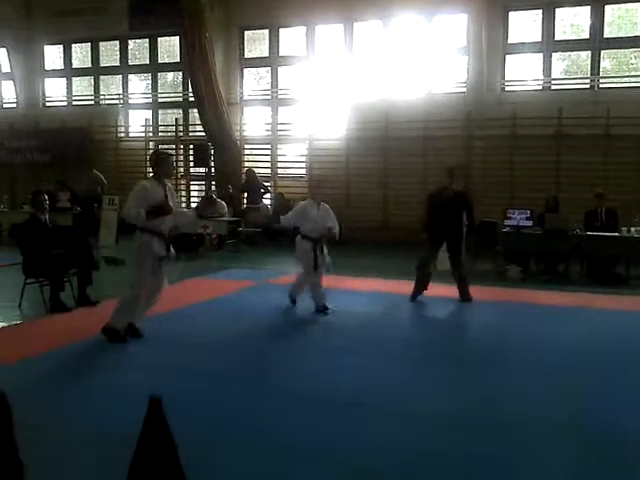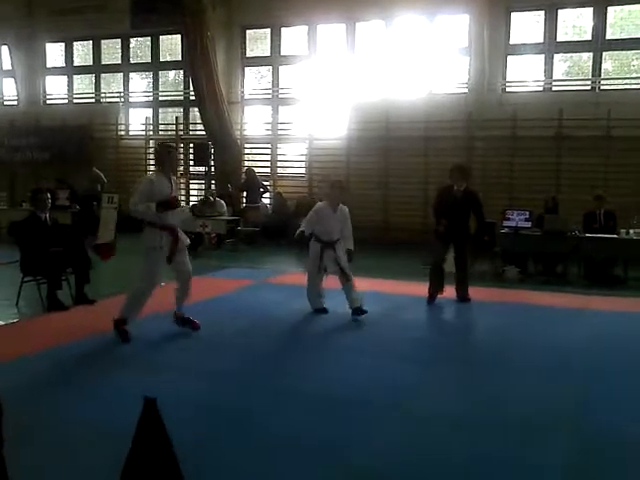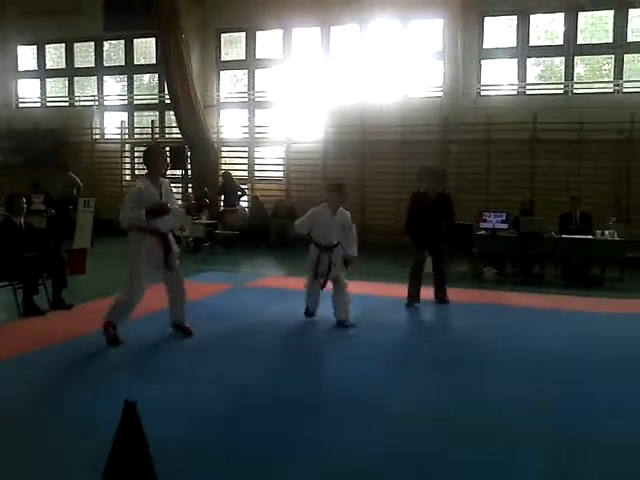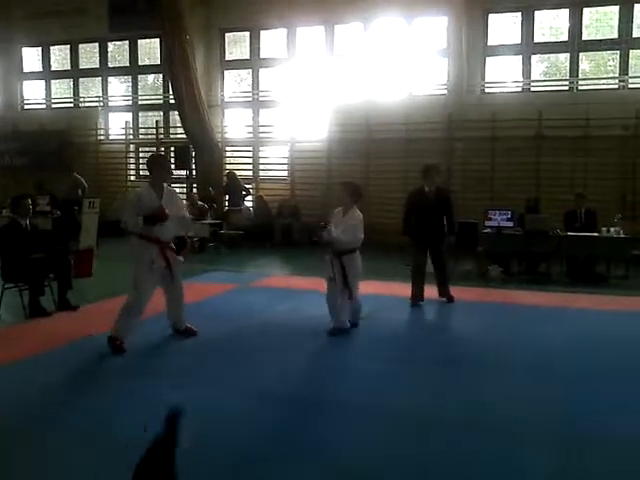
dt=0.3s
person 1, frame 1
left shoulder: (168, 188)
right shoulder: (144, 188)
left elbow: (173, 214)
right elbow: (128, 213)
right wrist: (151, 213)
left hip: (161, 242)
right hip: (148, 241)
left knee: (157, 285)
right knee: (140, 286)
left ankle: (131, 321)
right ankle: (114, 326)
person 1, frame 2
left shoulder: (173, 181)
right shoulder: (150, 181)
right elbow: (134, 207)
left wrist: (192, 211)
right wrist: (159, 207)
left hip: (174, 234)
right hip: (157, 236)
left knee: (186, 275)
right knee: (149, 281)
left ankle: (180, 313)
right ankle: (122, 321)
person 1, frame 3
left shoulder: (166, 186)
right shoulder: (139, 188)
left elbow: (176, 213)
right elbow: (125, 217)
right wrist: (151, 214)
left hip: (165, 241)
right hip: (146, 243)
left knee: (176, 283)
right knee: (135, 289)
left ankle: (178, 321)
right ankle: (111, 323)
person 1, frame 4
left shoulder: (171, 193)
right shoulder: (139, 194)
left elbow: (183, 220)
right elbow: (126, 221)
right wrist: (146, 221)
left hip: (167, 249)
right hip: (147, 250)
left knee: (175, 289)
right knee: (140, 296)
left ankle: (178, 324)
right ankle: (116, 336)
person 2, frame 1
left shoulder: (326, 209)
right shoulder: (304, 206)
left elbow: (333, 226)
right elbow: (290, 220)
left wrist: (332, 232)
right wrist: (282, 220)
left hip: (319, 244)
right hip: (306, 244)
left knee: (309, 274)
right knee: (313, 275)
left ankle: (293, 292)
right ankle: (320, 304)
person 2, frame 2
left shoulder: (344, 211)
right shoulder: (319, 208)
left elbow: (346, 232)
right elbow: (307, 224)
left wrist: (349, 248)
right wrist: (302, 232)
left hip: (336, 247)
right hip: (319, 247)
left knee: (346, 276)
right knee: (315, 278)
left ankle: (356, 306)
right ankle: (317, 304)
person 2, frame 3
left shoulder: (345, 215)
right shoulder: (317, 211)
left elbow: (350, 236)
right elbow: (301, 226)
left wrist: (350, 255)
right wrist: (299, 227)
left hip: (335, 253)
right hip: (318, 252)
left knee: (341, 285)
right knee: (313, 283)
left ankle: (342, 317)
right ankle: (311, 307)
person 2, frame 4
left shoulder: (356, 217)
right shoulder: (336, 213)
left elbow: (343, 237)
right elbow: (332, 235)
left wrist: (326, 230)
right wrist: (325, 233)
left hip: (350, 259)
right hip: (336, 258)
left knee: (351, 294)
right knee: (333, 294)
left ankle: (353, 317)
right ankle: (340, 325)
person 3, frame 1
left shoulder: (463, 196)
right shoulder: (436, 194)
left elbow: (469, 215)
right elbow: (429, 213)
left wrist: (471, 232)
right wrist: (427, 230)
left hip: (454, 233)
right hip: (436, 232)
left knee: (457, 264)
right knee: (425, 261)
left ankle: (464, 293)
right ankle: (418, 290)
person 3, frame 2
left shoulder: (471, 195)
right shoulder: (444, 192)
left elbow: (479, 214)
right elbow: (436, 209)
right wrist: (440, 221)
left hip: (462, 233)
right hip: (444, 232)
left knee: (462, 264)
right knee: (437, 261)
left ankle: (462, 293)
right ankle: (433, 293)
person 3, frame 3
left shoulder: (445, 198)
right shoulder: (417, 196)
left elbow: (449, 219)
right elbow: (410, 216)
left wrist: (447, 236)
right wrist: (410, 233)
left hip: (437, 237)
right hip: (420, 236)
left knee: (439, 266)
right knee: (417, 266)
left ankle: (441, 295)
right ankle: (413, 297)
person 3, frame 4
left shoulder: (443, 194)
right shoulder: (415, 194)
left elbow: (449, 213)
right elbow: (407, 215)
left wrist: (451, 232)
right wrist: (407, 233)
left hip: (437, 234)
right hip: (419, 235)
left knee: (440, 264)
right knee: (418, 266)
left ankle: (445, 292)
right ankle: (417, 297)
person 4, frame 1
left shoulder: (50, 221)
right shoulder: (28, 225)
left elbow: (59, 239)
right elbow: (29, 251)
right wrist: (50, 252)
left hip: (53, 257)
right hip: (35, 263)
left knee: (83, 254)
right knee: (57, 262)
left ankle: (82, 296)
right ankle: (55, 301)
person 4, frame 2
left shoulder: (52, 220)
right shoulder: (27, 223)
left elbow: (63, 236)
right elbow: (28, 249)
left wrist: (74, 243)
right wrist: (48, 250)
left hip: (54, 255)
right hip: (34, 262)
left knee: (80, 255)
right knee: (55, 261)
left ankle: (80, 294)
right ankle: (52, 299)
person 4, frame 3
left shoulder: (27, 225)
left elbow: (39, 241)
left wrist: (51, 248)
right wrist: (23, 255)
left hip: (30, 261)
right hip: (10, 266)
left knee: (57, 259)
right knee: (32, 267)
left ankle: (57, 300)
right ankle: (28, 304)
person 4, frame 4
left shoulder: (32, 226)
left elbow: (44, 243)
left wrist: (55, 251)
right wrist: (30, 257)
left hip: (34, 263)
right hip: (15, 269)
left knee: (62, 261)
right knee: (37, 269)
left ankle: (62, 301)
right ankle: (34, 305)
